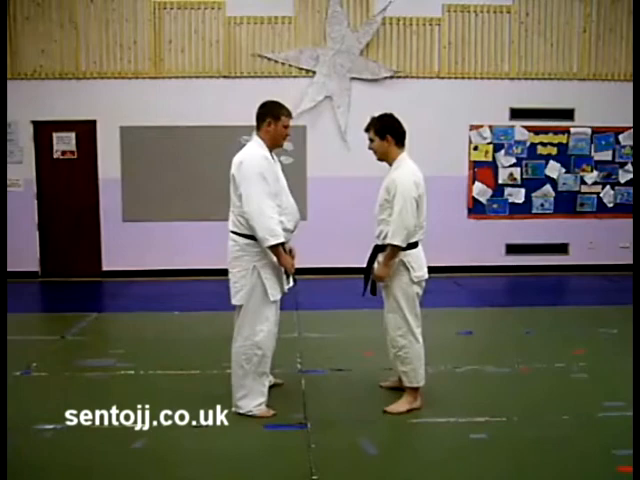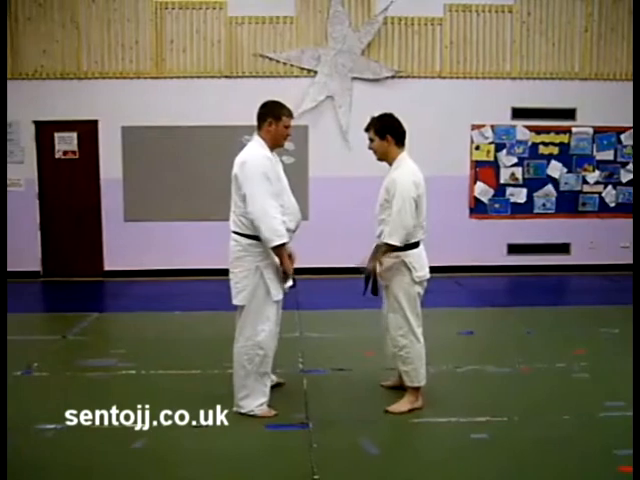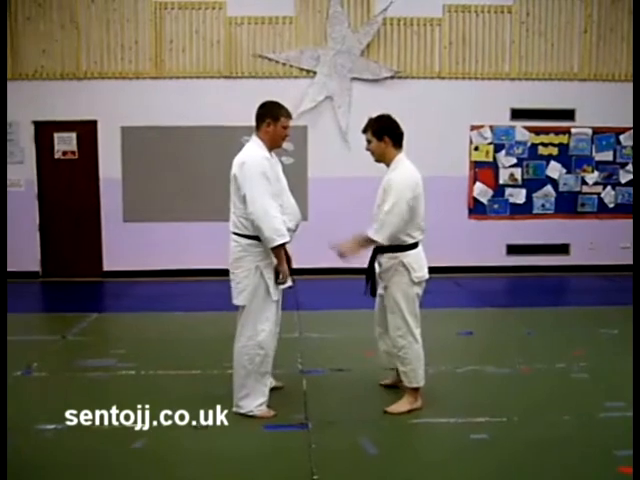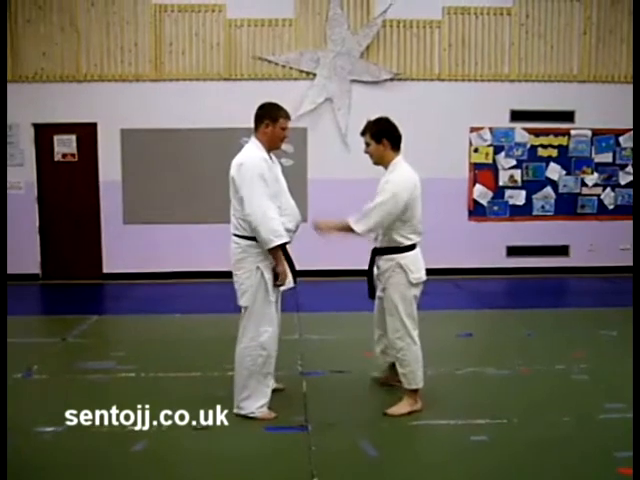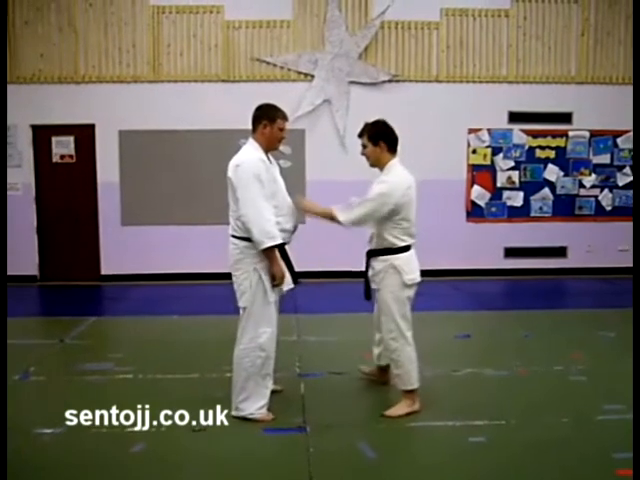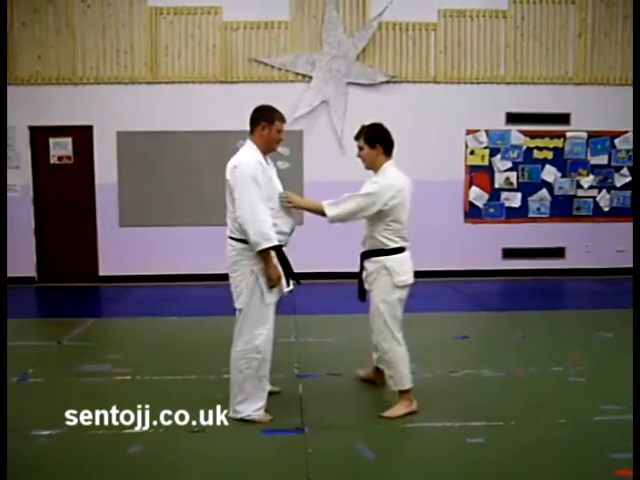
dt=0.3s
person 1, frame 1
left shoulder: (265, 156)
right shoulder: (253, 159)
right elbow: (258, 212)
left wrist: (284, 245)
right wrist: (281, 254)
left hip: (264, 249)
right hip: (254, 253)
left knee: (265, 321)
right knee: (254, 328)
left ankle: (259, 376)
right ankle: (248, 400)
person 1, frame 2
left shoulder: (265, 156)
right shoulder: (255, 159)
right elbow: (263, 213)
left wrist: (284, 249)
right wrist: (282, 255)
left hip: (264, 249)
right hip: (254, 252)
left knee: (268, 321)
right knee: (256, 328)
left ankle: (261, 376)
right ankle: (249, 400)
person 1, frame 3
left shoulder: (264, 157)
right shoulder: (254, 160)
right elbow: (263, 214)
left wrist: (279, 254)
right wrist: (280, 257)
left hip: (264, 251)
right hip: (255, 253)
left knee: (267, 322)
right knee: (256, 329)
left ankle: (260, 379)
right ankle: (248, 401)
person 1, frame 4
left shoulder: (264, 159)
right shoulder: (251, 162)
right elbow: (260, 215)
left wrist: (278, 256)
right wrist: (279, 258)
left hip: (266, 251)
right hip: (256, 254)
left knee: (267, 324)
right knee: (259, 330)
left ankle: (261, 380)
right ankle: (249, 402)
person 1, frame 5
left shoulder: (264, 160)
right shoulder: (249, 162)
right elbow: (256, 216)
left wrist: (275, 257)
right wrist: (274, 260)
left hip: (265, 252)
right hip: (255, 255)
left knee: (265, 324)
right knee: (258, 330)
left ankle: (259, 382)
right ankle: (248, 404)
person 1, frame 6
left shoulder: (261, 162)
right shoulder: (246, 164)
right elbow: (252, 218)
left wrist: (272, 258)
right wrist: (269, 261)
left hip: (263, 253)
right hip: (252, 256)
left knee: (262, 325)
right knee: (254, 331)
left ankle: (256, 384)
right ankle: (245, 405)
person 2, frame 1
left shoulder: (403, 176)
right shoulder: (401, 171)
left elbow: (402, 228)
left wrist: (385, 264)
left hip: (401, 261)
right hip: (397, 259)
left knee: (404, 327)
right knee: (396, 324)
left ankle: (413, 394)
right ankle: (404, 377)
person 2, frame 2
left shoulder: (403, 176)
right shoulder: (401, 171)
left elbow: (399, 228)
left wrist: (376, 258)
right wrist: (381, 258)
left hip: (402, 261)
right hip: (398, 259)
left knee: (405, 327)
right knee: (394, 324)
left ankle: (414, 393)
right ankle: (404, 376)
person 2, frame 3
left shoulder: (401, 178)
right shoulder: (399, 172)
left elbow: (388, 226)
left wrist: (354, 246)
right wrist: (358, 241)
left hip: (402, 262)
right hip: (394, 260)
left knee: (404, 328)
right knee: (385, 321)
left ankle: (413, 394)
right ankle: (401, 375)
person 2, frame 4
left shoulder: (399, 180)
right shoulder: (397, 174)
left elbow: (371, 219)
right elbow: (378, 217)
left wrist: (332, 226)
right wrist: (340, 225)
left hip: (400, 263)
right hip: (391, 261)
left knee: (402, 329)
right knee: (383, 321)
left ankle: (413, 396)
right ankle: (394, 371)
person 2, frame 5
left shoulder: (392, 183)
right shoulder: (396, 176)
left elbow: (356, 213)
left wrist: (314, 209)
left hip: (394, 264)
right hip: (390, 261)
left knee: (397, 330)
right knee: (384, 322)
left ankle: (410, 397)
right ankle: (383, 369)
person 2, frame 6
left shoulder: (385, 185)
right shoulder: (395, 179)
left elbow: (345, 208)
left wrist: (302, 203)
left hip: (387, 266)
right hip: (386, 262)
left knee: (388, 331)
right knee: (380, 324)
left ankle: (407, 398)
right ankle: (379, 372)
